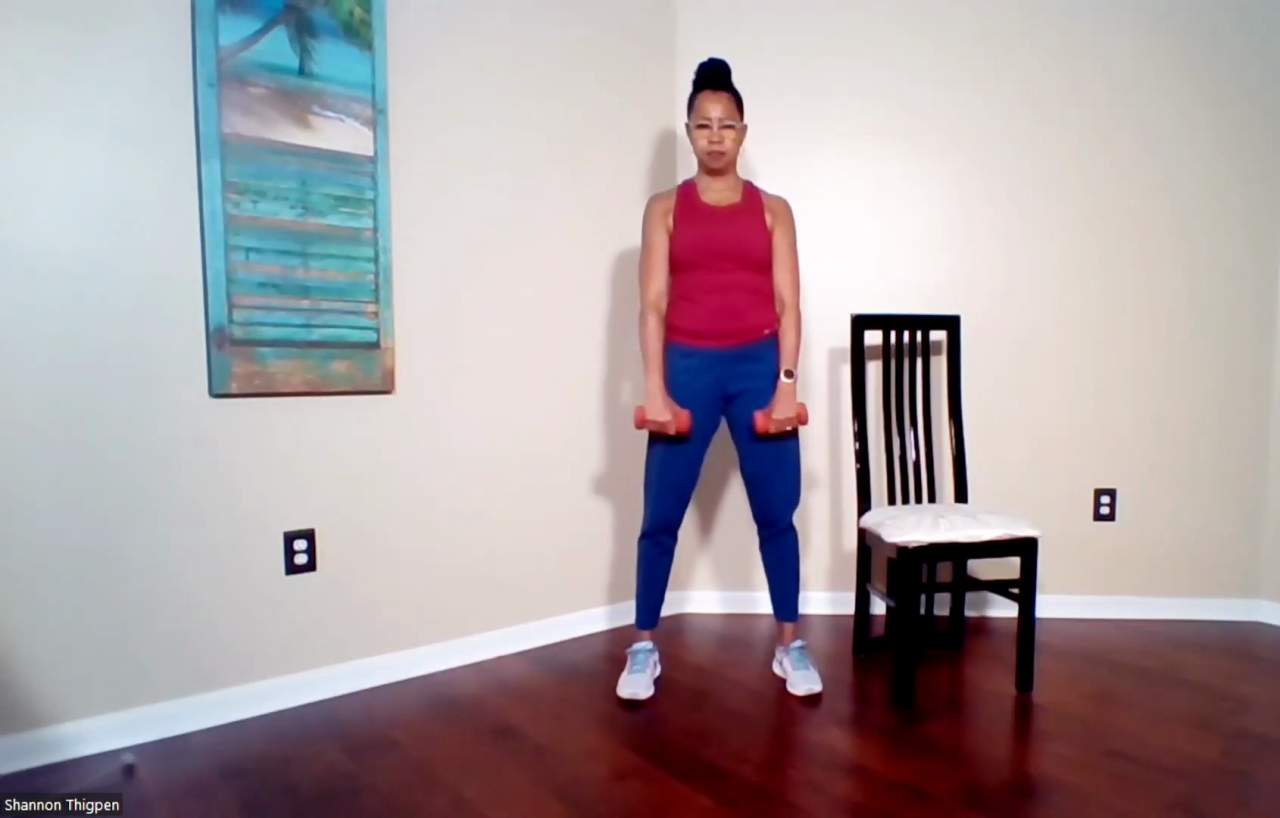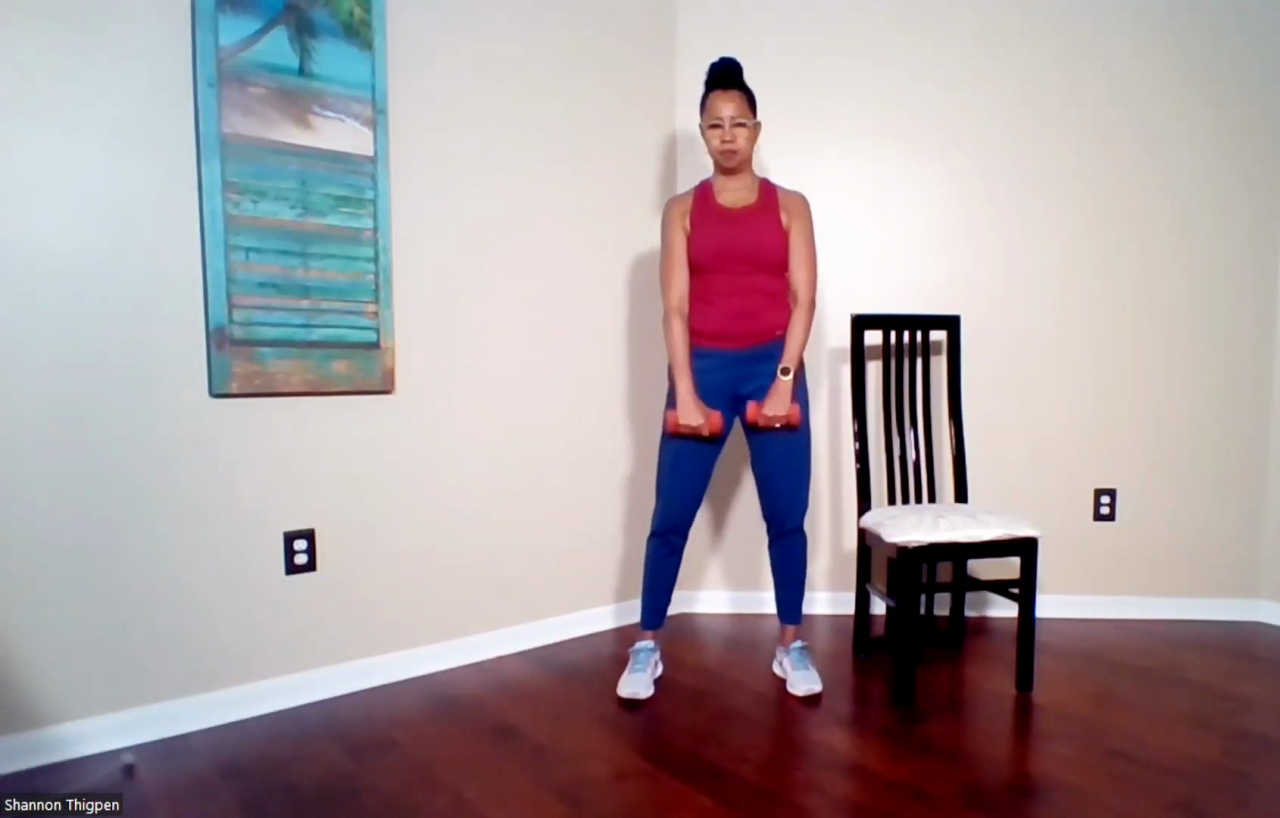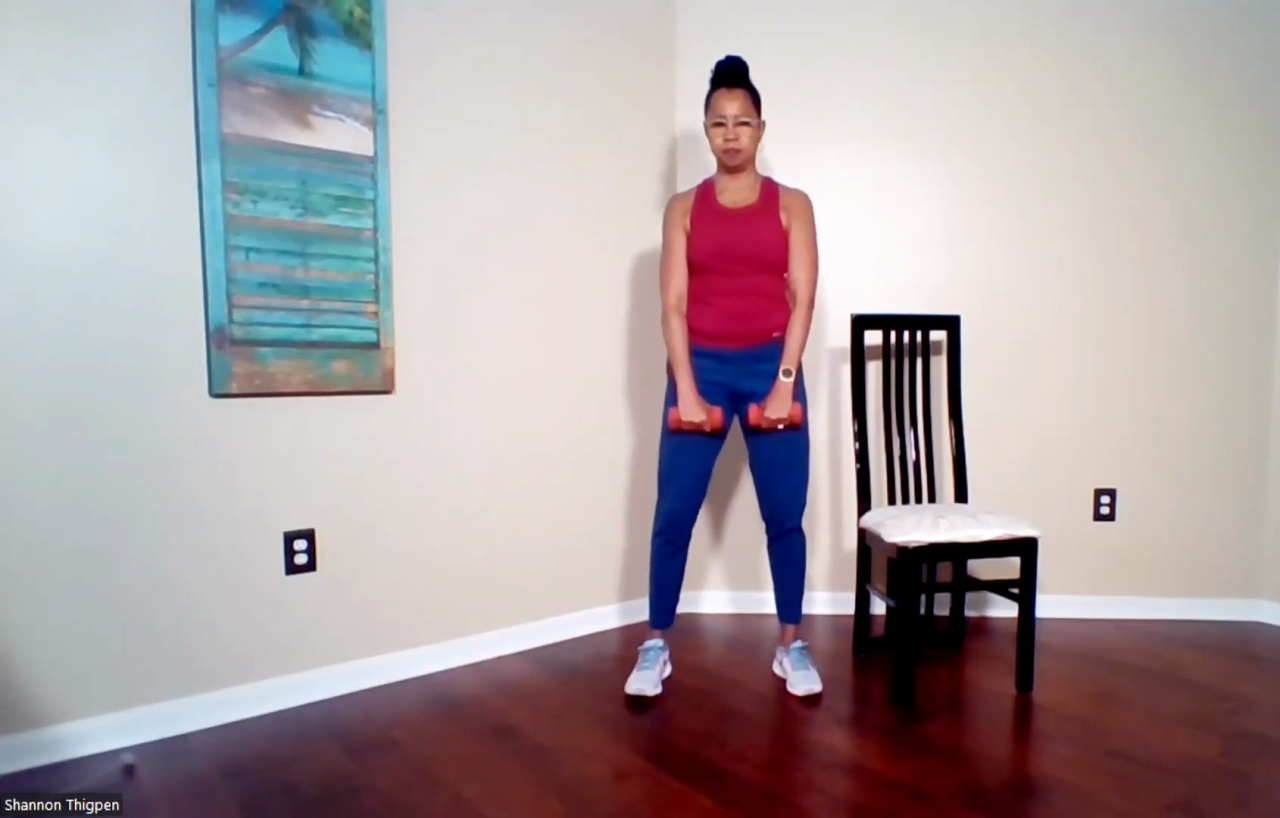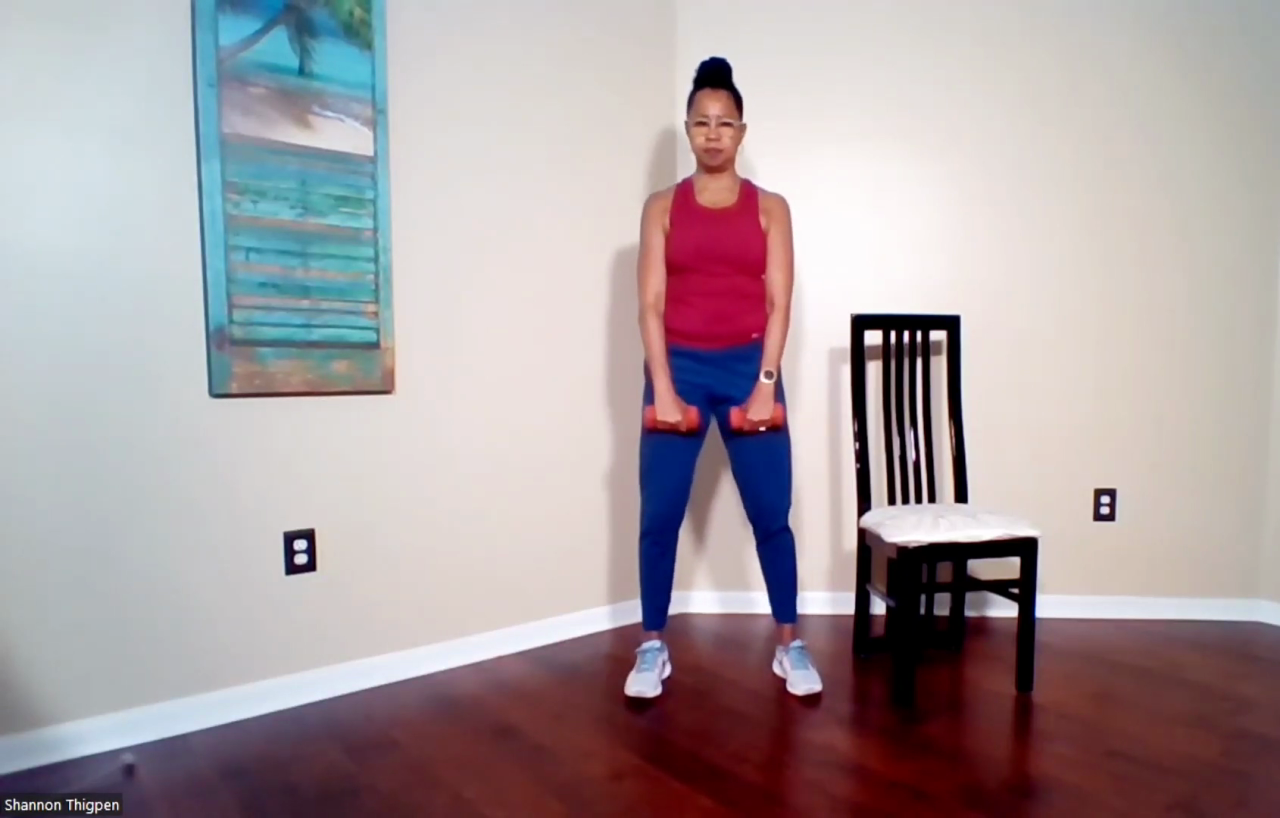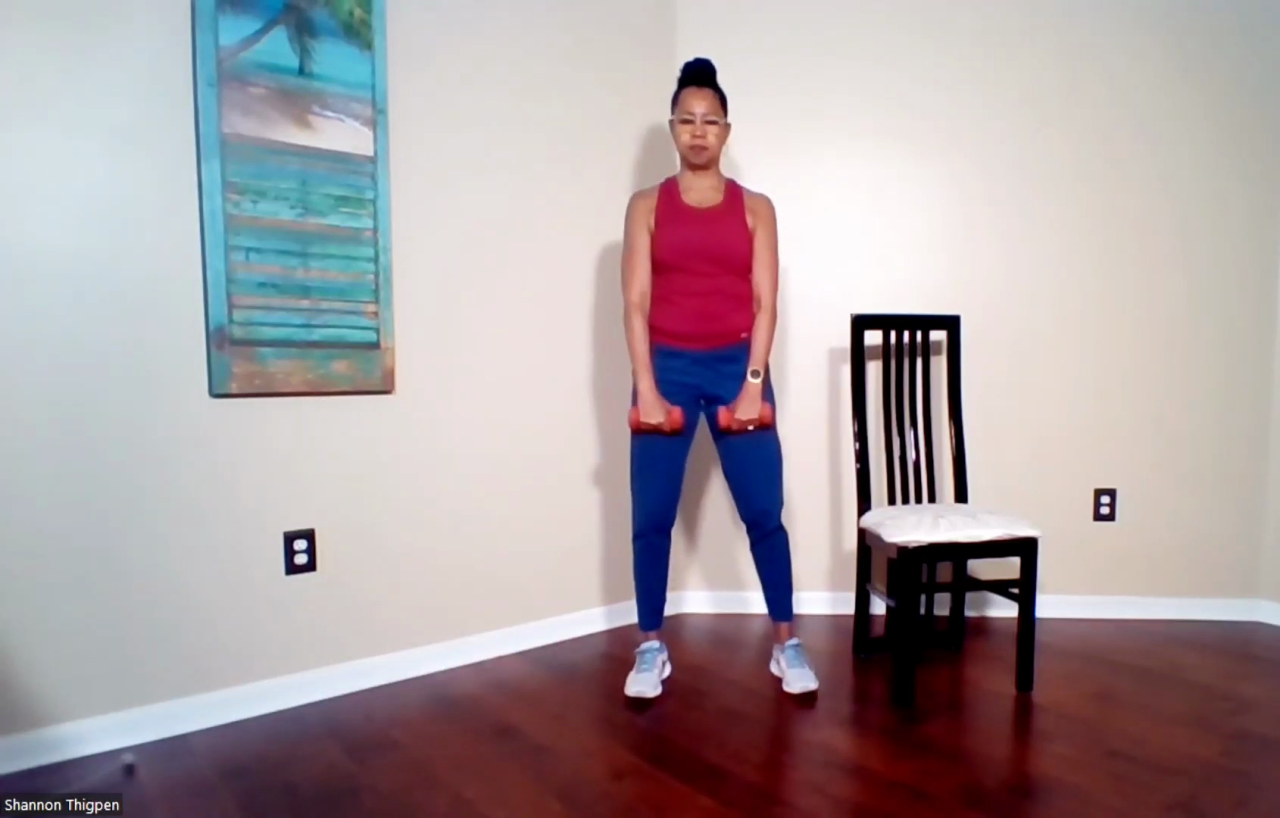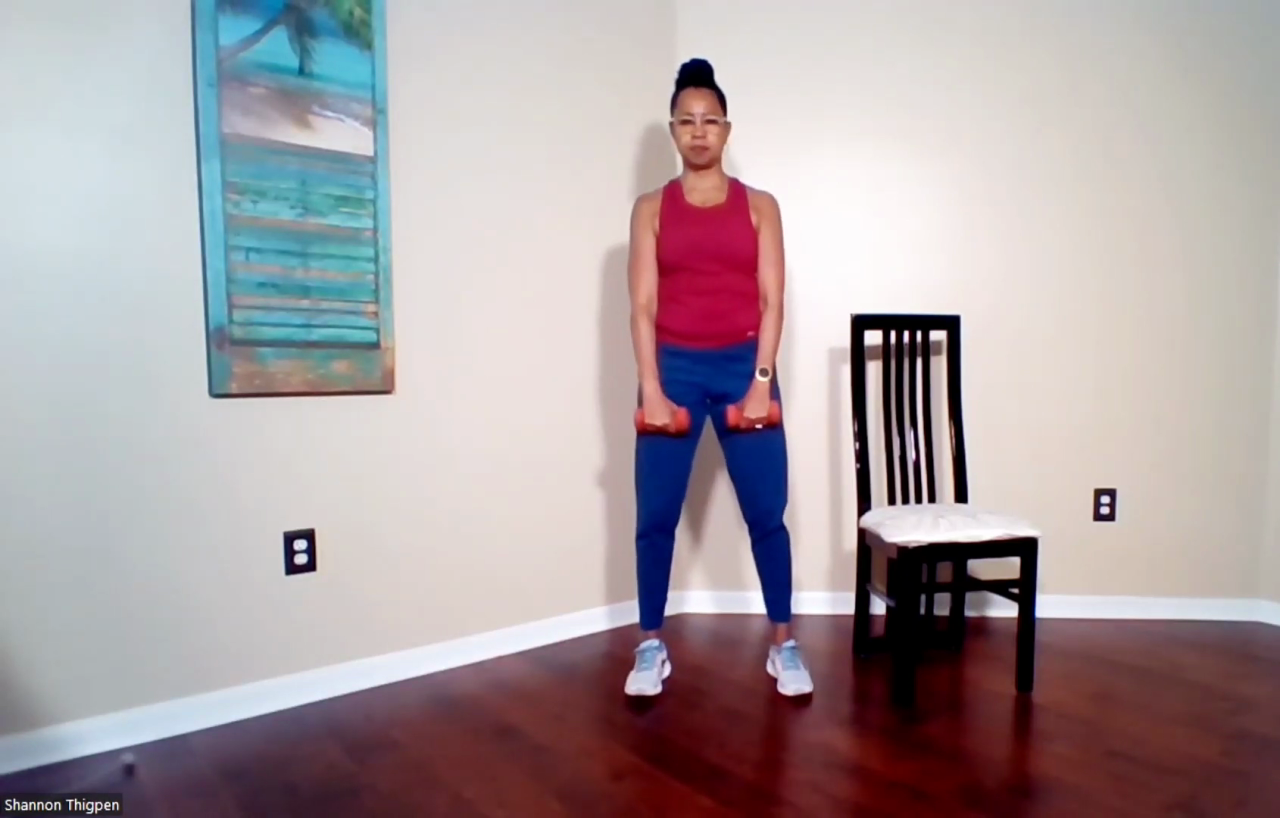
dt=0.2s
person 1, frame 1
left shoulder: (773, 209)
right shoulder: (664, 208)
left elbow: (788, 301)
right elbow: (654, 303)
left wrist: (787, 382)
right wrist: (655, 389)
left hip: (759, 367)
right hip: (687, 367)
left knee: (776, 515)
right knee: (660, 516)
left ankle: (789, 645)
right ankle: (644, 646)
person 1, frame 2
left shoulder: (790, 206)
right shoulder: (681, 210)
left elbow: (803, 298)
right elbow: (675, 307)
left wrist: (786, 379)
right wrist: (686, 393)
left hip: (772, 367)
right hip: (703, 368)
left knee: (786, 516)
right knee: (671, 516)
left ankle: (791, 646)
right ankle: (647, 647)
person 1, frame 3
left shoulder: (791, 205)
right shoulder: (683, 208)
left elbow: (802, 297)
right elbow: (674, 305)
left wrist: (785, 380)
right wrist: (686, 389)
left hip: (770, 366)
right hip: (701, 367)
left knee: (784, 516)
right knee: (673, 514)
left ankle: (791, 646)
right ankle: (655, 646)
person 1, frame 4
left shoulder: (770, 208)
right shoulder: (662, 206)
left elbow: (779, 302)
right elbow: (650, 303)
left wrist: (766, 383)
right wrist: (662, 387)
left hip: (748, 366)
right hip: (678, 368)
left knee: (771, 514)
right knee: (659, 516)
left ankle: (789, 645)
right ankle: (652, 648)
person 1, frame 5
left shoulder: (755, 208)
right shoulder: (646, 205)
left elbow: (765, 301)
right elbow: (636, 303)
left wrist: (753, 383)
right wrist: (646, 387)
left hip: (736, 366)
right hip: (668, 368)
left knee: (763, 513)
right knee: (651, 516)
left ankle: (786, 643)
right ankle: (651, 647)
person 1, frame 6
left shoulder: (759, 206)
right shoulder: (651, 208)
left elbow: (771, 300)
right elbow: (643, 304)
left wrist: (762, 382)
right wrist: (651, 388)
left hip: (743, 366)
right hip: (673, 367)
left knee: (766, 513)
right knee: (655, 516)
left ankle: (783, 645)
right ankle: (651, 647)
